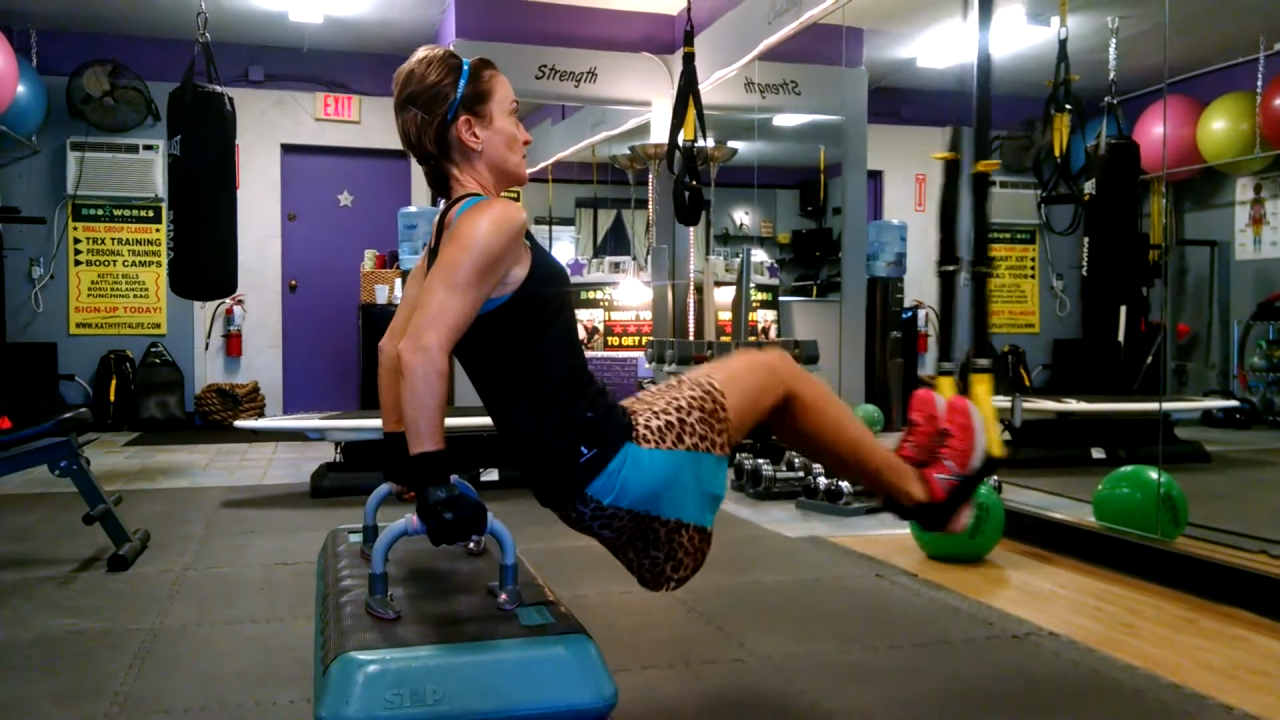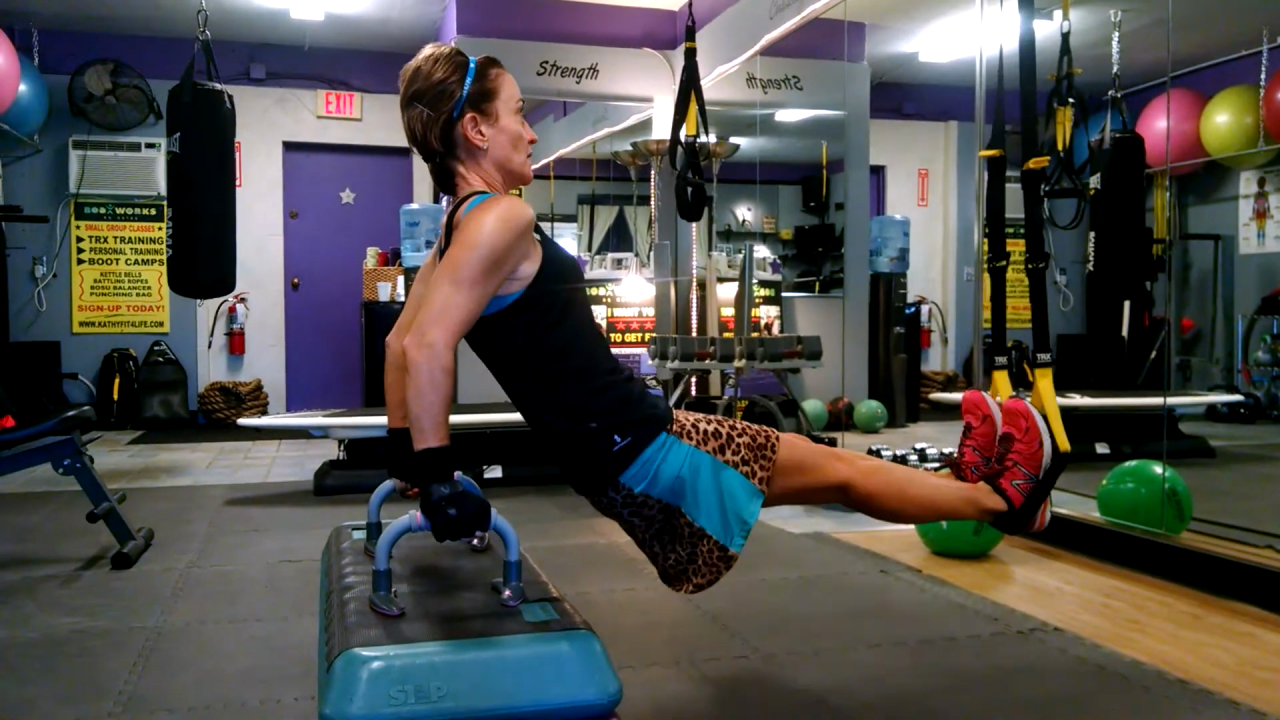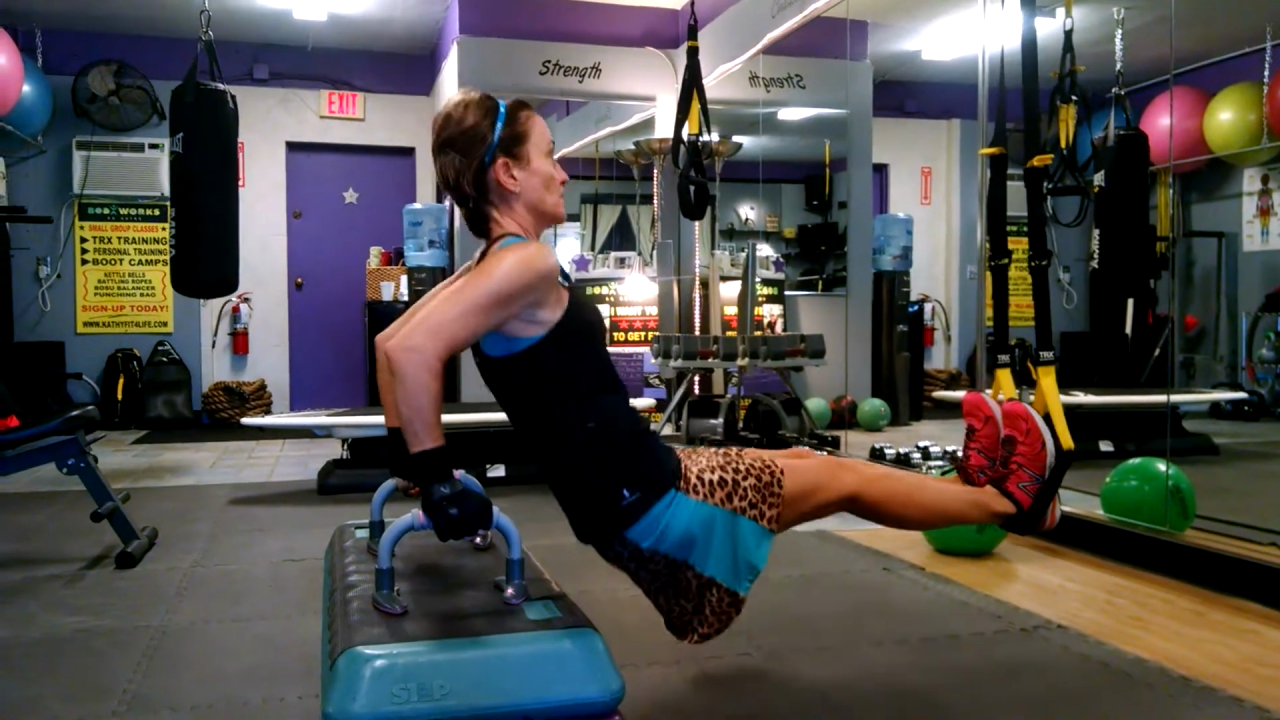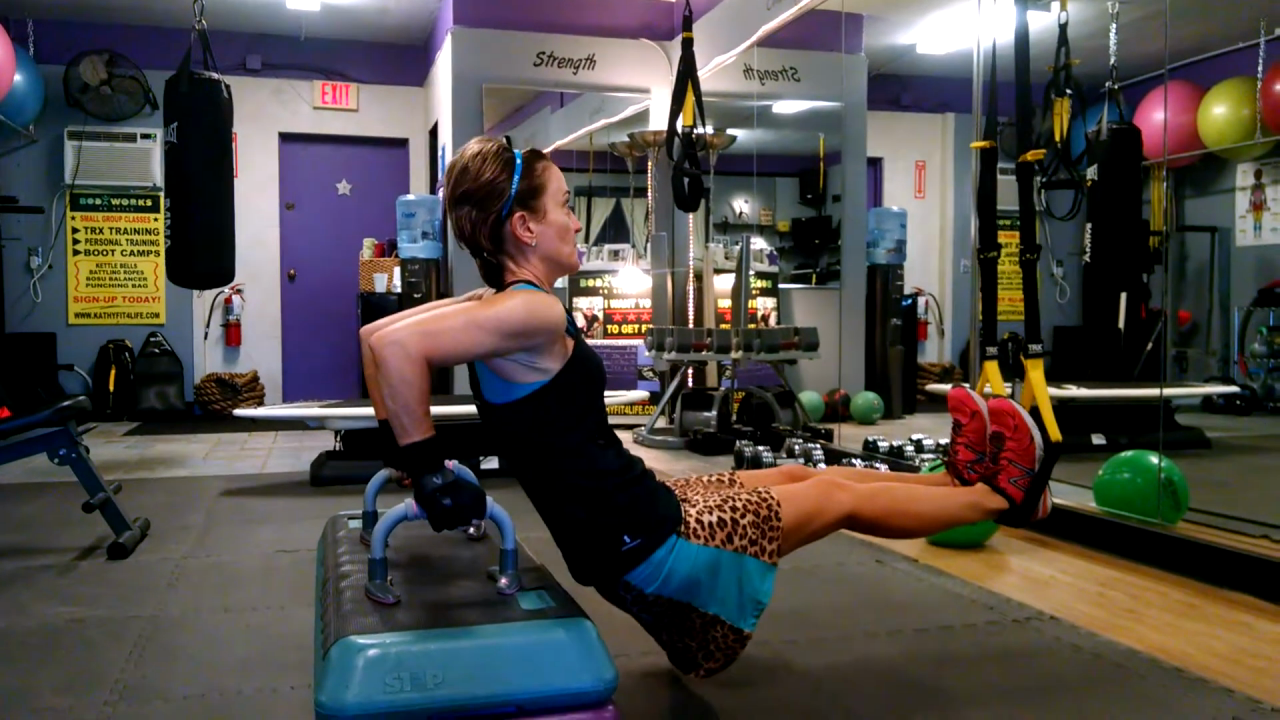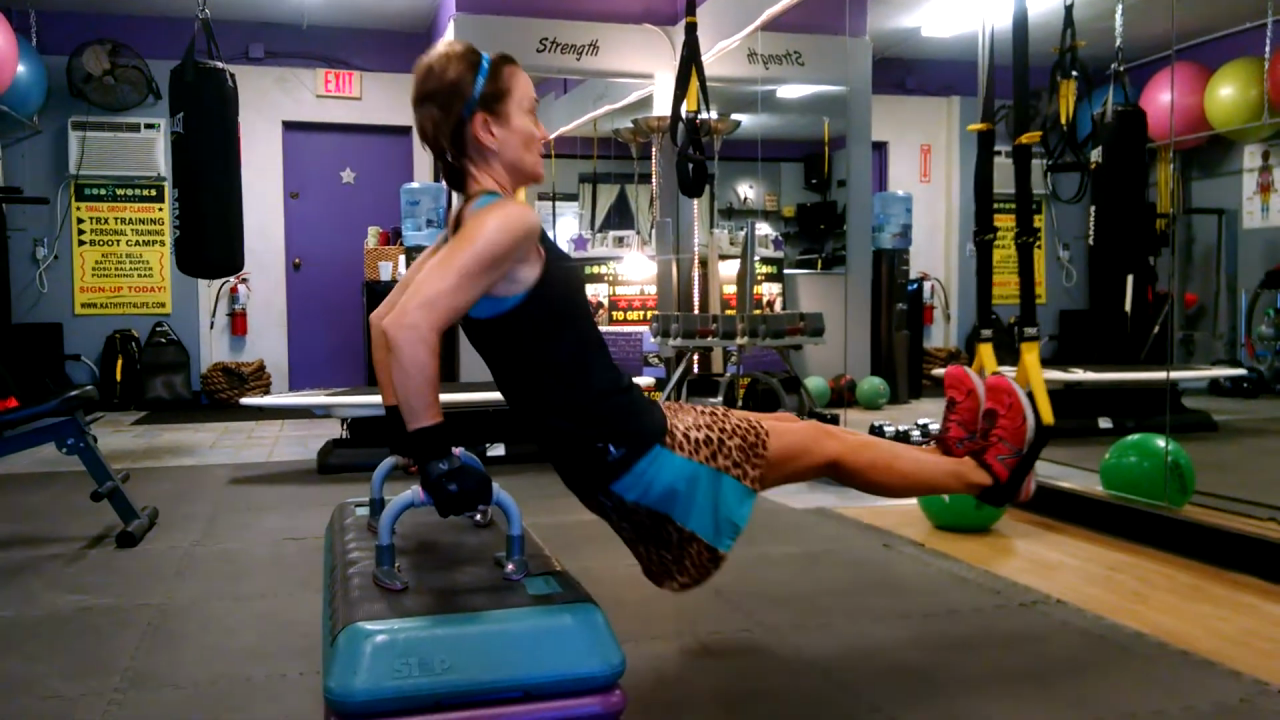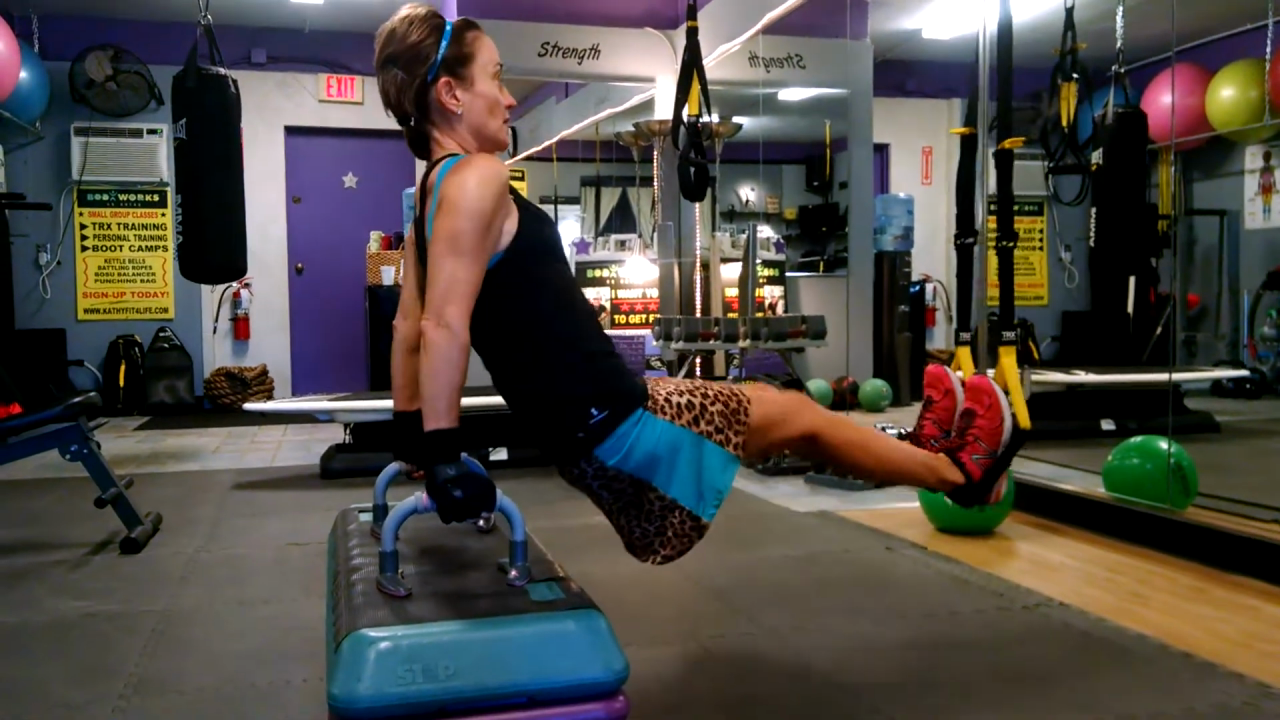
dt=0.4s
person 1, frame 1
left shoulder: (454, 229)
right shoulder: (493, 222)
left elbow: (396, 349)
right elbow: (419, 354)
left wrist: (407, 467)
right wrist: (434, 484)
left hip: (575, 468)
right hip: (608, 471)
left knee: (754, 374)
right knee: (772, 370)
left ankle: (899, 472)
right ankle: (920, 489)
person 1, frame 2
left shoulder: (464, 230)
right shoulder: (500, 218)
left elbow: (399, 344)
right elbow: (425, 348)
left wrist: (408, 461)
right wrist: (439, 479)
left hip: (614, 454)
right hip: (637, 452)
left knee: (814, 457)
right knee: (835, 469)
left ankle: (973, 484)
right ankle: (1002, 500)
person 1, frame 3
left shoulder: (491, 269)
right shoulder: (526, 265)
left elbow: (396, 347)
right elbow: (406, 348)
left wrist: (413, 462)
right wrist: (438, 480)
left hip: (632, 489)
right hip: (647, 505)
left knee: (806, 463)
right knee: (839, 477)
left ankle: (976, 483)
right ankle: (1010, 502)
person 1, frame 4
left shoulder: (495, 306)
right shoulder: (533, 313)
left elbow: (379, 339)
right elbow: (391, 343)
left wrist: (408, 453)
right wrist: (428, 470)
left hip: (634, 515)
right hip: (644, 544)
left knee: (796, 475)
right knee: (836, 494)
left ankle: (960, 481)
right ankle: (999, 497)
person 1, frame 5
left shoulder: (473, 224)
right shoulder: (505, 222)
left elbow: (383, 321)
right elbow: (406, 330)
left wrist: (411, 436)
right wrist: (432, 452)
left hip: (611, 446)
right hip: (628, 458)
left knee: (785, 425)
right knee: (820, 442)
left ankle: (946, 458)
right ankle: (984, 475)
person 1, frame 6
left shoulder: (437, 191)
right shoulder: (476, 178)
left elbow: (409, 328)
right elbow: (444, 326)
left wrist: (414, 443)
right wrist: (443, 456)
left hip: (584, 429)
right hip: (612, 427)
left knee: (774, 408)
right knee: (796, 416)
left ankle: (916, 451)
right ankle: (955, 473)
